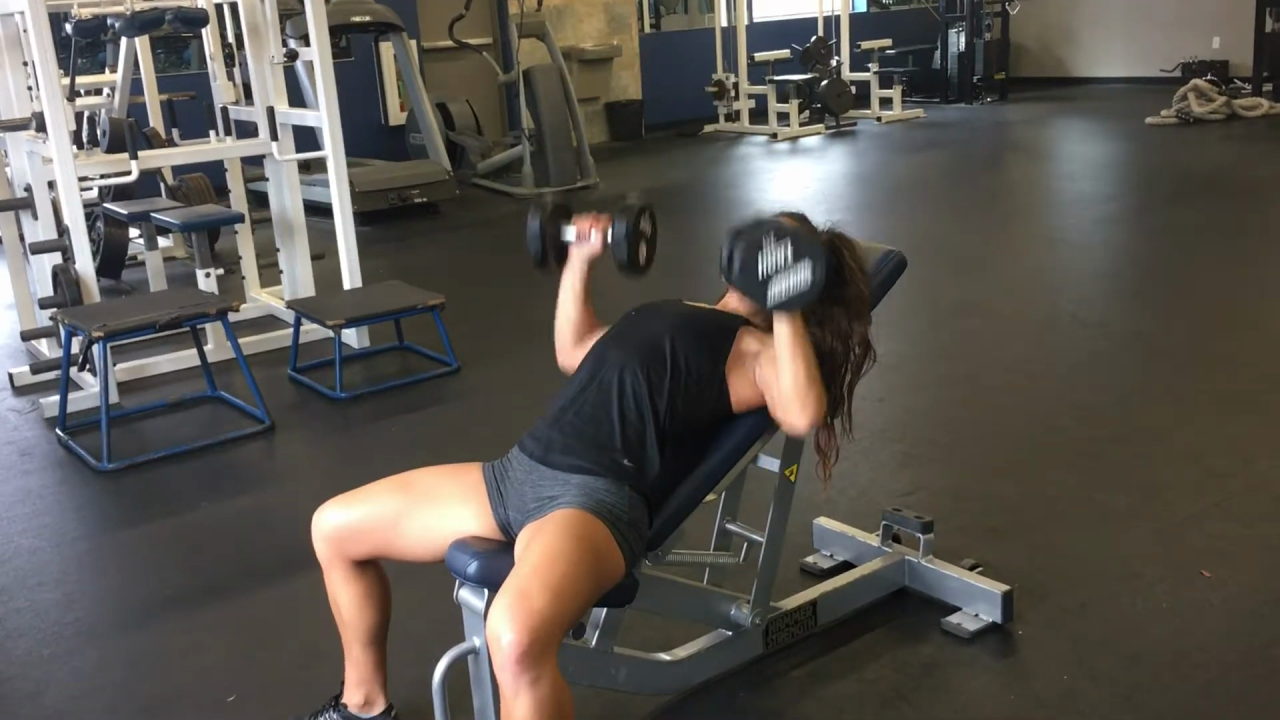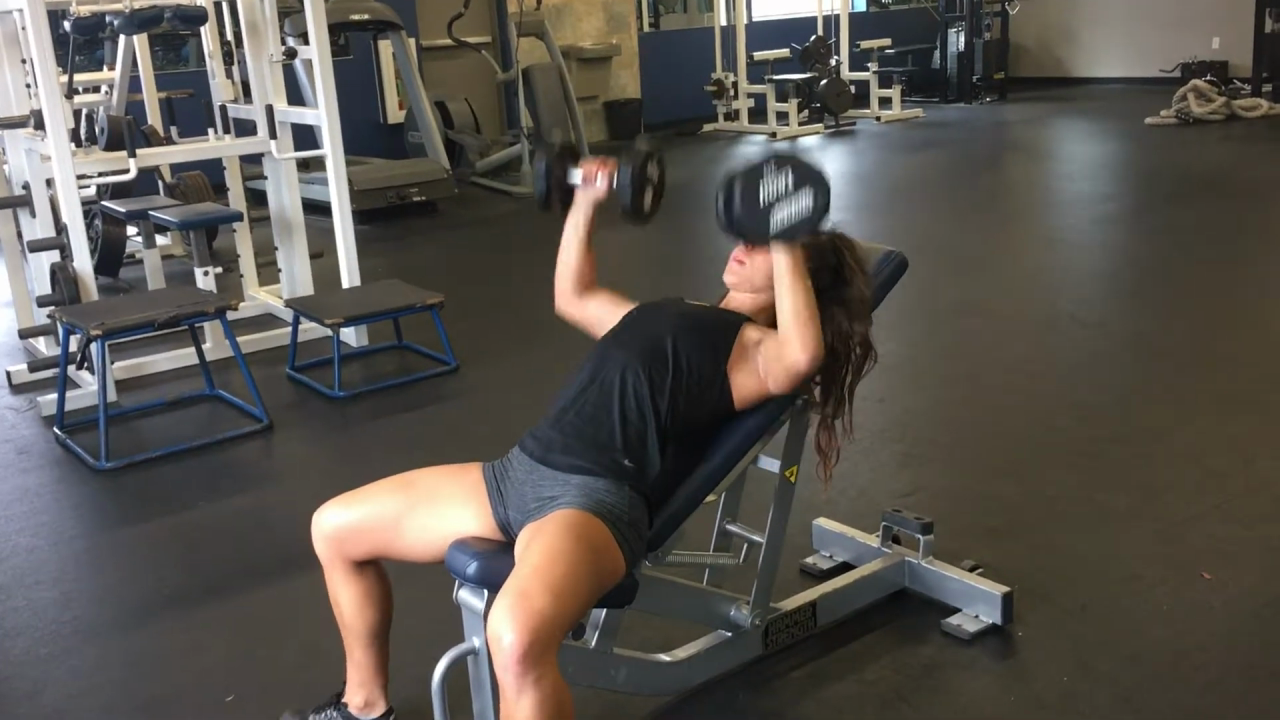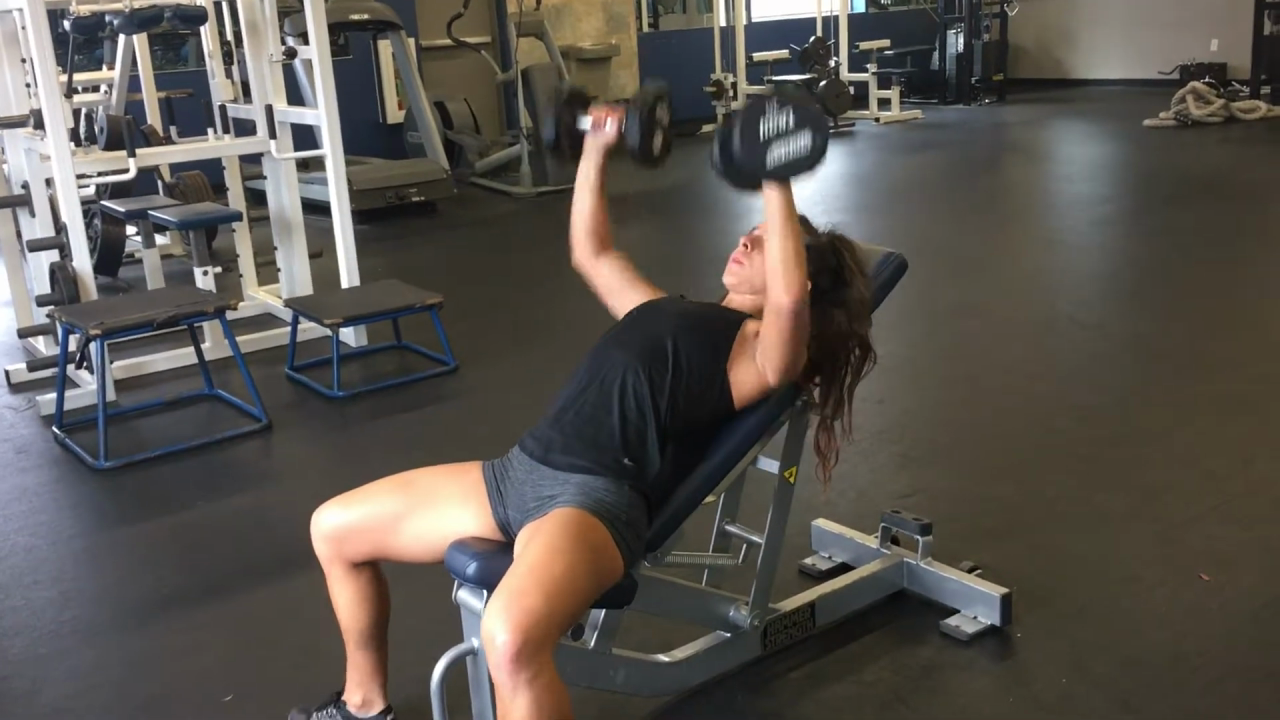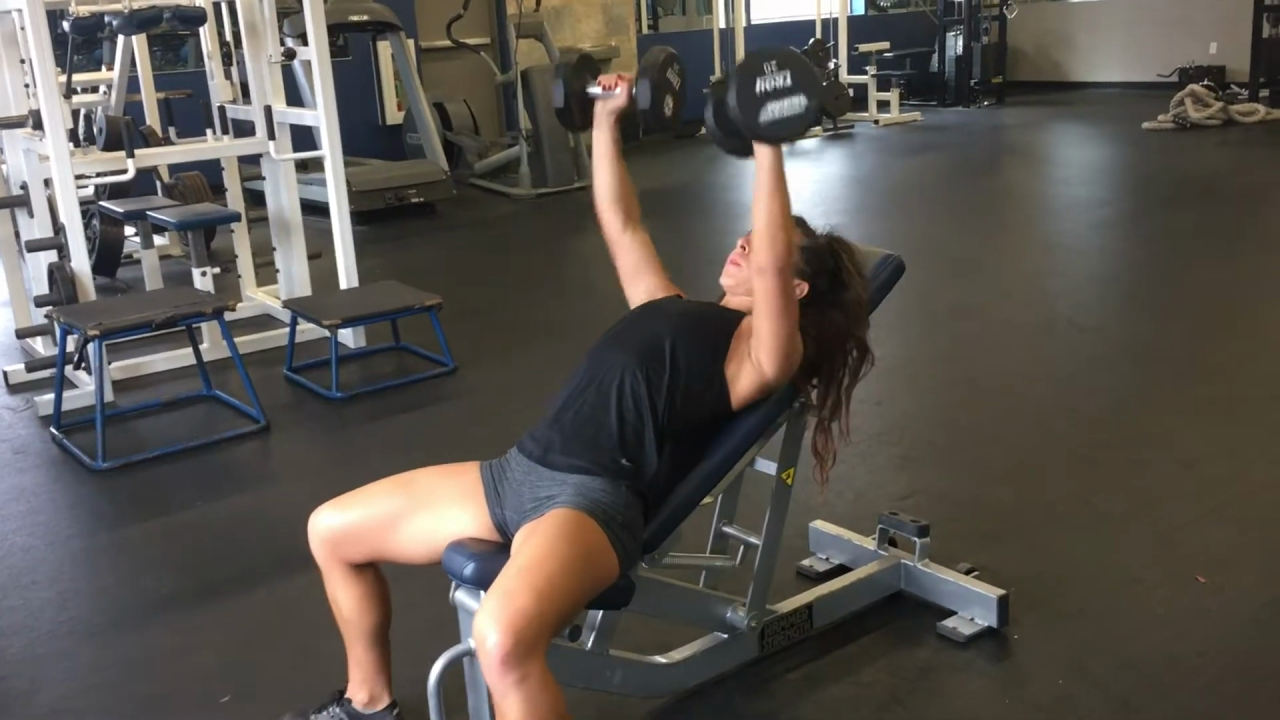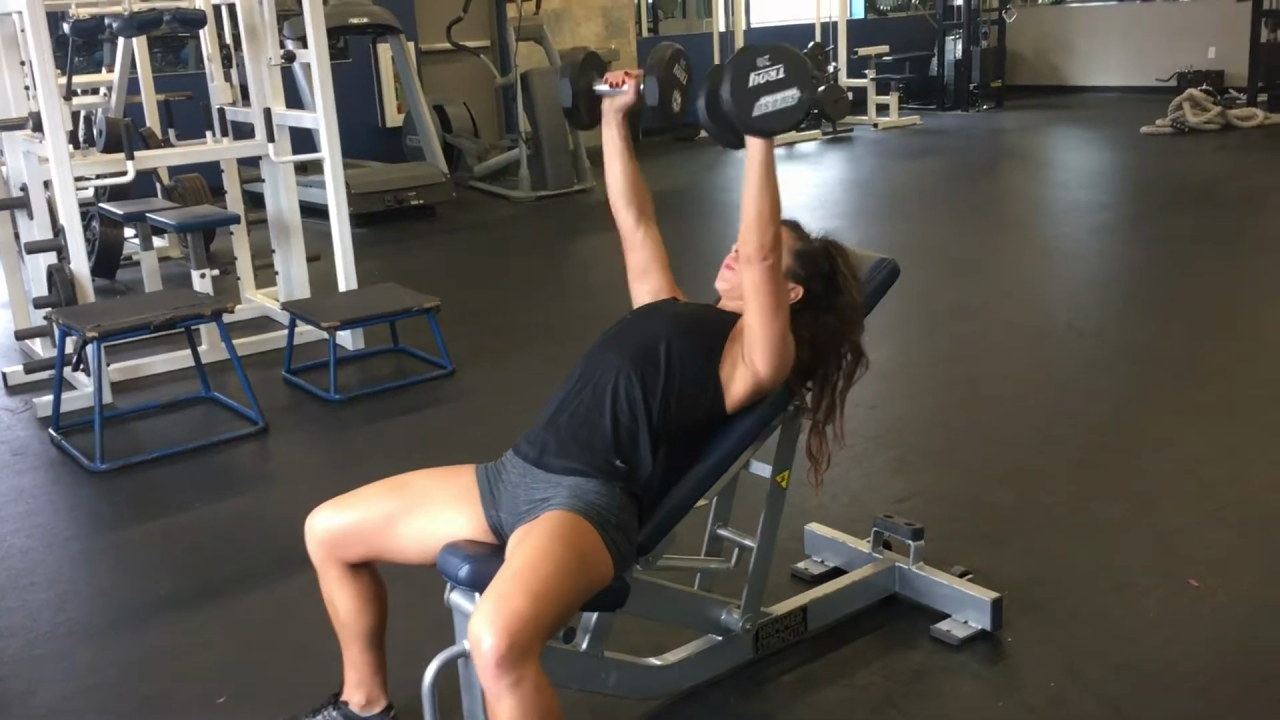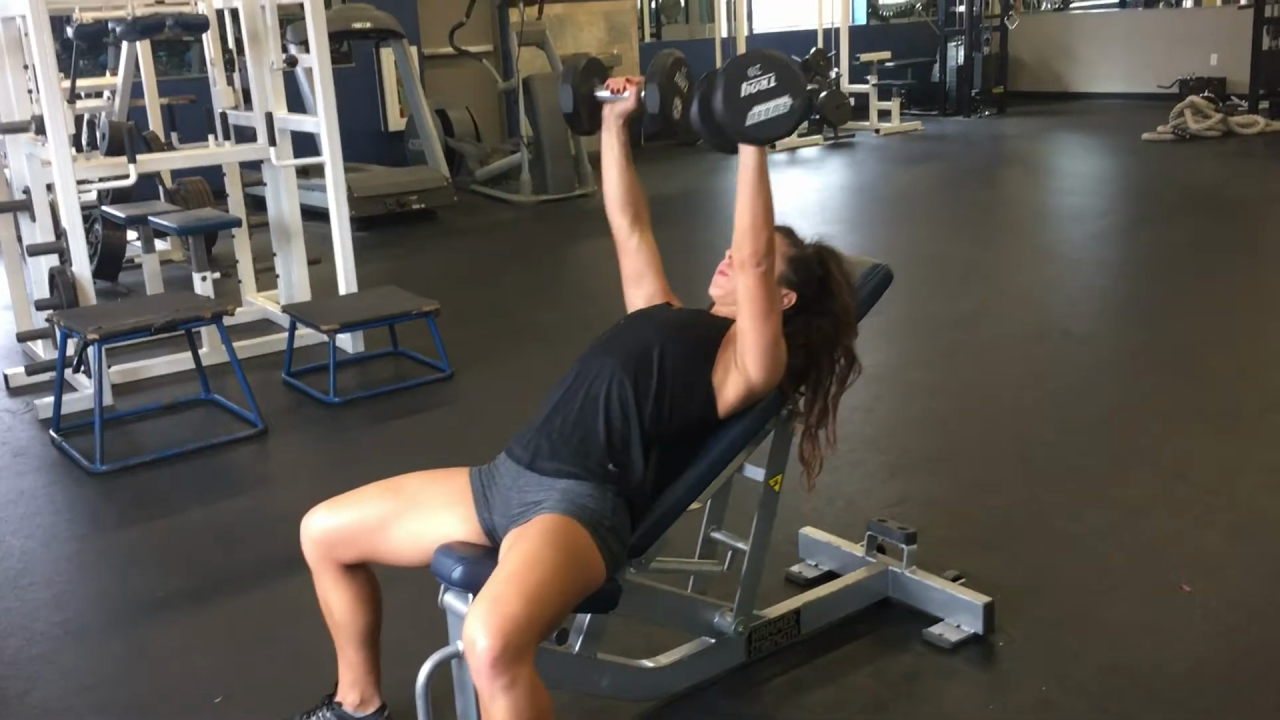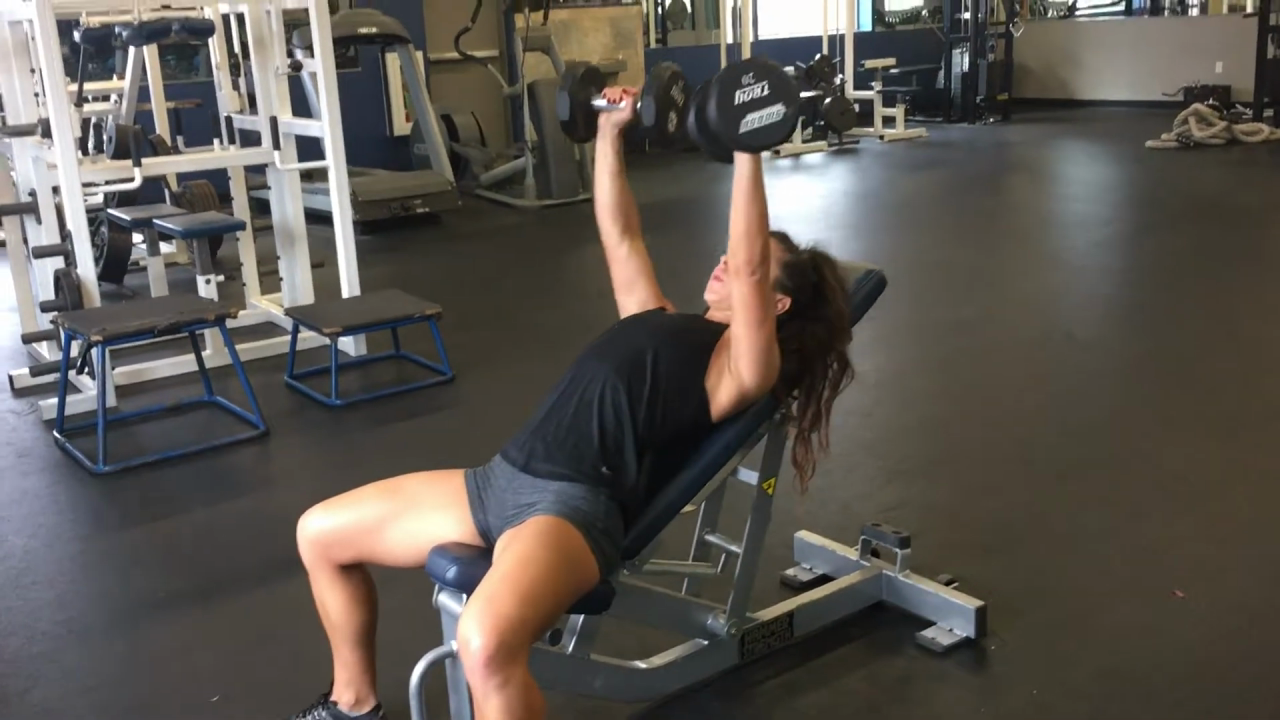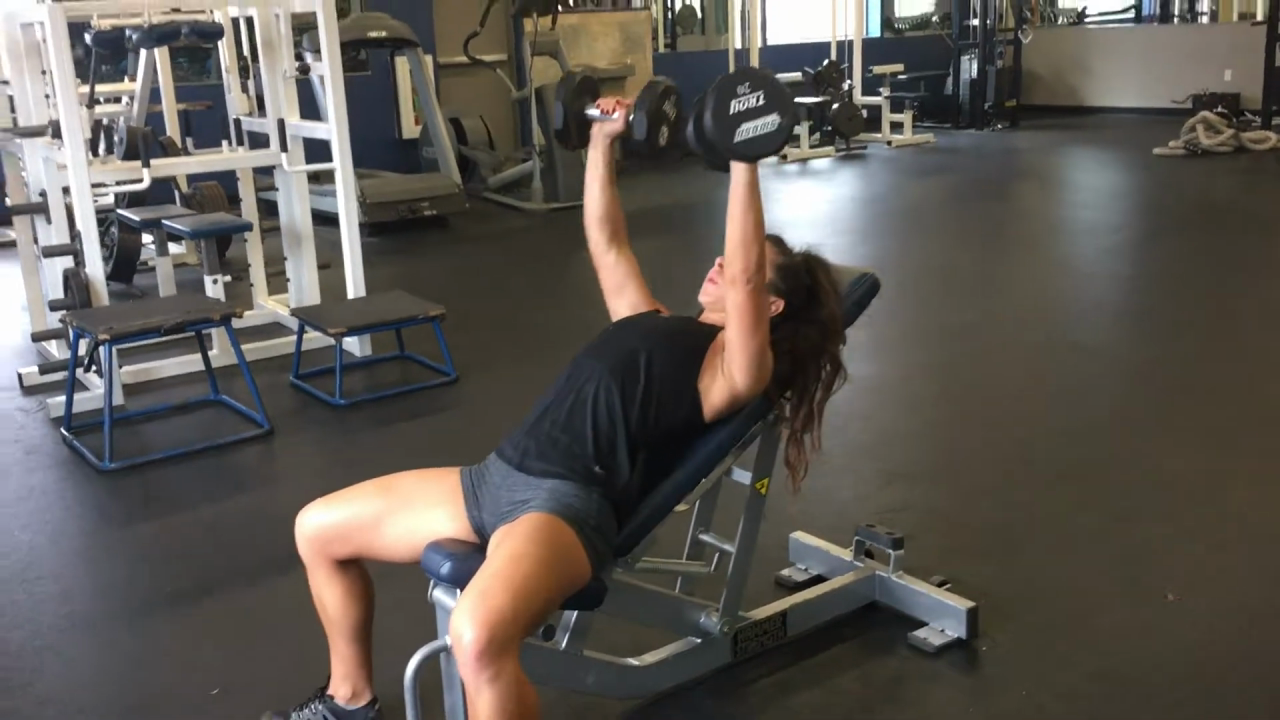
dt=0.1s
person 1, frame 1
left shoulder: (758, 348)
right shoulder: (675, 311)
left elbow: (804, 416)
right elbow: (572, 352)
left wrist: (782, 300)
right wrist: (578, 264)
left hip: (602, 496)
right hip: (524, 470)
left knee: (516, 632)
right knee: (336, 528)
person 1, frame 2
left shoulder: (760, 345)
right shoulder: (676, 311)
left elbow: (801, 354)
right elbow: (574, 300)
left wrist: (783, 239)
right wrist: (582, 204)
left hip: (600, 496)
right hip: (522, 469)
left knee: (517, 638)
right knee: (334, 529)
person 1, frame 3
left shoulder: (767, 348)
right shoulder: (673, 308)
left elbow: (790, 295)
right elbow: (590, 253)
left wrist: (776, 179)
right wrist: (594, 155)
left hip: (600, 497)
right hip: (522, 469)
left knee: (511, 637)
right knee: (334, 529)
person 1, frame 4
left shoulder: (766, 346)
right shoulder: (671, 307)
left elbow: (773, 264)
right elbow: (619, 220)
left wrist: (768, 143)
right wrist: (605, 126)
left hip: (596, 495)
right hip: (519, 469)
left knee: (503, 638)
right knee: (331, 530)
person 1, frame 5
left shoulder: (758, 352)
right shoulder: (670, 310)
left elbow: (759, 256)
right elbow: (634, 219)
left wrist: (758, 135)
right wrist: (614, 116)
left hip: (591, 500)
right hip: (515, 471)
left knee: (498, 641)
right knee: (327, 533)
person 1, frame 6
left shoulder: (751, 358)
right shoulder: (666, 317)
left elbow: (753, 260)
right elbow: (630, 225)
left wrist: (752, 142)
right wrist: (614, 122)
left hip: (583, 503)
right hip: (509, 473)
left knee: (492, 643)
right knee: (322, 534)
person 1, frame 7
left shoulder: (746, 363)
right shoulder: (659, 319)
left elbow: (750, 274)
right elbow: (619, 233)
left wrist: (746, 151)
right wrist: (609, 132)
left hip: (577, 503)
right hip: (504, 477)
left knee: (487, 643)
right knee: (319, 534)
person 1, frame 8
left shoulder: (740, 365)
right shoulder: (654, 322)
left elbow: (744, 277)
right elbow: (606, 242)
left wrist: (744, 161)
right wrist: (602, 141)
left hip: (570, 502)
right hip: (499, 475)
left knee: (479, 636)
right knee: (318, 529)
